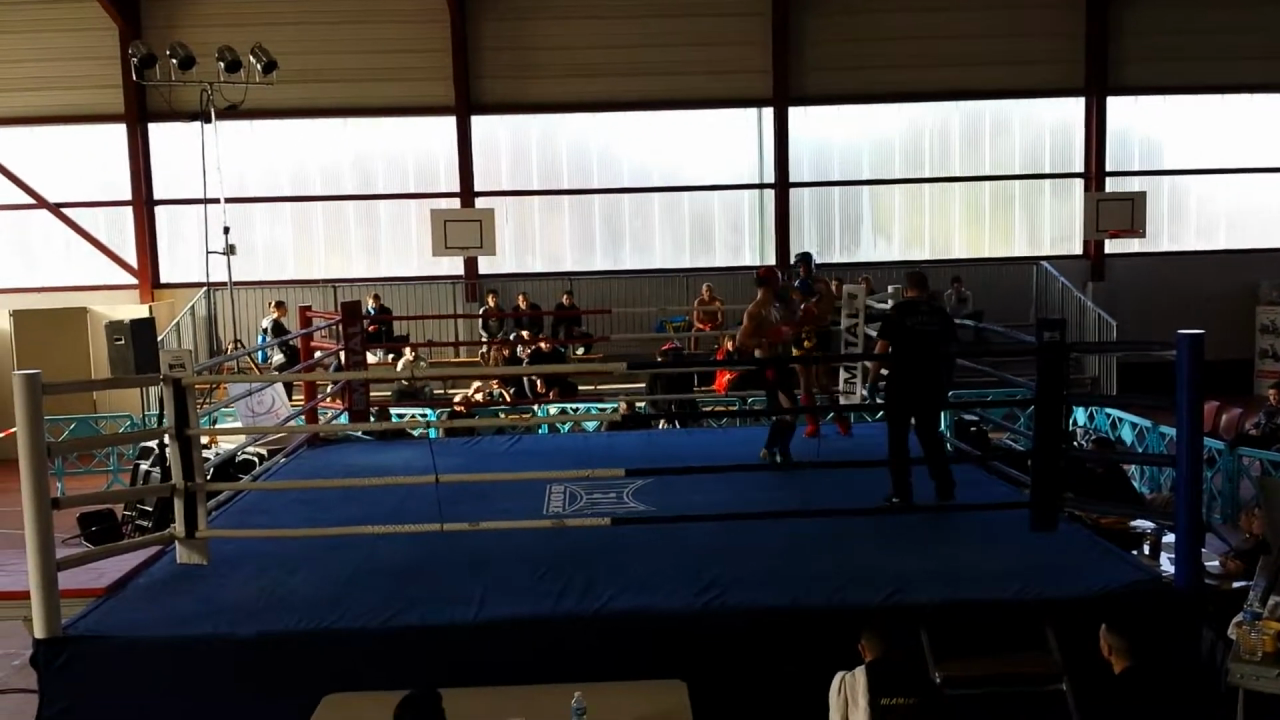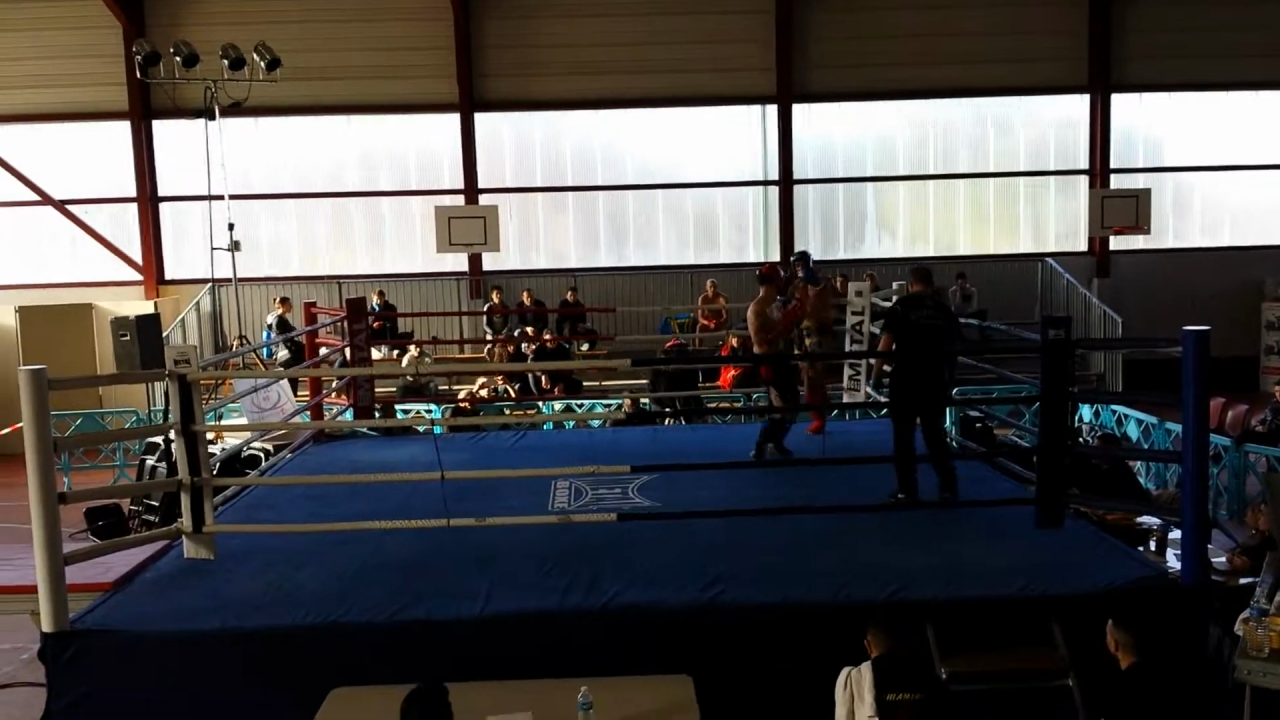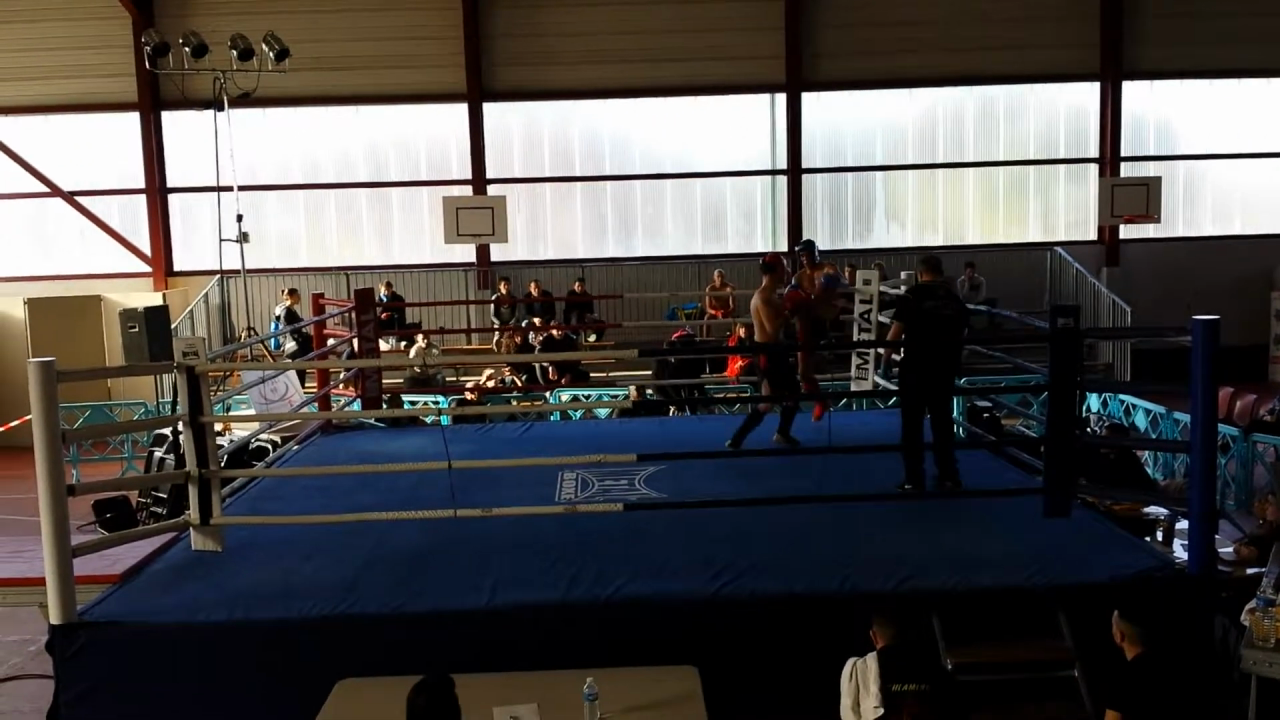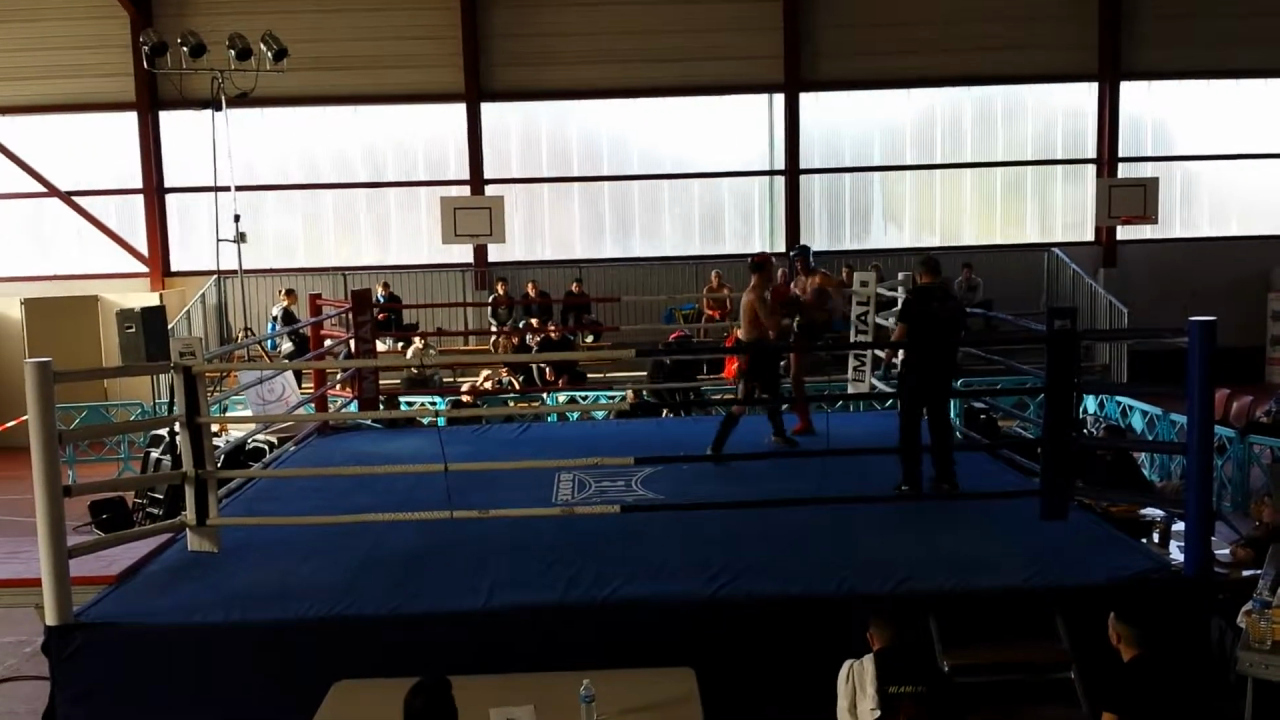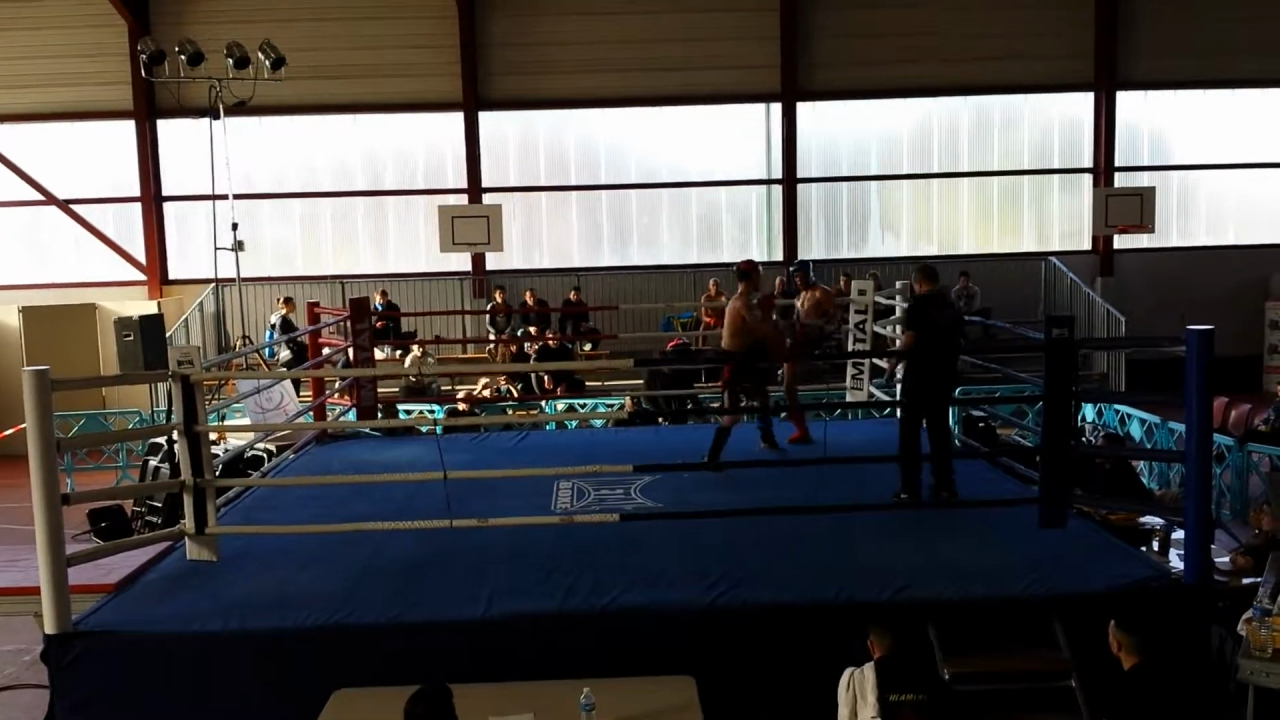
dt=0.1s
person 1, frame 1
left shoulder: (896, 313)
right shoulder: (942, 315)
left elbow: (881, 351)
right elbow: (949, 352)
left wrist: (872, 381)
right wrist: (946, 383)
left hip: (900, 384)
right hip: (932, 385)
left knee: (898, 439)
right knee: (931, 436)
left ankle: (901, 495)
right ankle: (945, 489)
person 1, frame 2
left shoulder: (901, 307)
right shoulder: (945, 310)
left elbow: (885, 345)
right elbow: (953, 347)
left wrist: (875, 374)
right wrist: (949, 377)
left hip: (906, 379)
right hip: (936, 380)
left knee: (904, 434)
right knee: (935, 431)
left ankle: (907, 490)
right ankle: (948, 485)
person 1, frame 3
left shoulder: (912, 296)
right shoulder: (955, 300)
left elbow: (895, 334)
right elbow: (961, 336)
left wrist: (884, 362)
right wrist: (955, 365)
left hip: (915, 368)
right hip: (945, 369)
left knee: (912, 424)
right knee: (943, 421)
left ankle: (914, 481)
right ankle: (949, 476)
person 1, frame 4
left shoulder: (915, 297)
right shoulder: (954, 300)
left elbow: (900, 335)
right elbow: (959, 335)
left wrist: (887, 361)
left hip: (917, 369)
right hip: (944, 369)
left knee: (910, 424)
right knee: (941, 422)
left ankle: (911, 482)
right ankle: (946, 477)
person 1, frame 5
left shoulder: (919, 305)
right shoulder: (952, 308)
left elbow: (907, 343)
right elbow: (957, 342)
left wrist: (891, 369)
left hip: (919, 376)
right hip: (945, 376)
left knee: (910, 432)
right knee: (940, 429)
left ankle: (910, 489)
right ankle: (945, 486)
person 2, frame 1
left shoulder: (774, 306)
right shoulder: (754, 312)
left elbow: (787, 323)
right elbow: (741, 343)
right wrist: (768, 341)
left hip: (779, 362)
right hip: (769, 367)
left knee: (782, 410)
right knee: (791, 412)
left ankle: (769, 449)
right ankle: (783, 455)
person 2, frame 2
left shoulder: (775, 304)
right shoulder: (756, 309)
left elbow: (785, 330)
right elbow: (759, 342)
right wrist: (785, 323)
left hip: (780, 360)
right hip: (768, 364)
left knee: (791, 406)
right knee: (783, 411)
left ankle: (775, 443)
right ankle: (758, 450)
person 2, frame 3
left shoulder: (771, 295)
right shoulder: (764, 298)
right elbow: (773, 330)
right wrist: (788, 309)
left hip: (776, 349)
right hip: (767, 353)
left knee: (792, 394)
right knee: (765, 403)
left ankle: (783, 434)
right ankle: (735, 441)
person 2, frame 4
left shoulder: (757, 293)
right shoulder: (756, 295)
left elbow: (767, 327)
right elbow: (773, 326)
left hip: (760, 351)
right hip: (751, 353)
left knee: (774, 395)
right knee: (741, 405)
left ankle: (779, 434)
right ankle: (715, 448)
person 2, frame 5
left shoulder: (743, 301)
right shoulder: (743, 303)
left elbow: (754, 331)
right elbow: (767, 331)
right wrist: (767, 314)
left hip: (745, 358)
right hip: (734, 361)
left knee: (762, 399)
right knee: (731, 416)
left ankle: (767, 439)
right ankle: (711, 459)
person 3, frame 1
left shoulder: (822, 284)
right shoulder: (795, 286)
left elbow: (830, 307)
left wrist: (814, 292)
left hip: (822, 335)
right hip: (802, 337)
left knee: (823, 383)
right knee: (806, 385)
left ankle: (841, 420)
right ankle: (813, 423)
person 3, frame 2
left shoulder: (821, 281)
right shoulder: (795, 287)
left elbow: (828, 297)
left wrist: (816, 281)
left hip: (823, 331)
right hip: (804, 333)
left knee: (816, 373)
right knee: (808, 381)
right ankle: (818, 419)
person 3, frame 3
left shoulder: (828, 269)
right shoulder: (799, 275)
left elbow: (839, 281)
right elbow: (791, 296)
left wrist: (832, 281)
left hip: (822, 317)
right hip: (806, 320)
right knee: (805, 371)
right ankle: (820, 403)
person 3, frame 4
left shoulder: (822, 277)
right shoulder: (796, 283)
left elbow: (837, 298)
right elbow: (793, 306)
left wrist: (837, 314)
left hip: (817, 324)
right hip: (802, 327)
right knee: (796, 377)
right ankle: (805, 422)
person 3, frame 5
left shoulder: (822, 293)
right shoulder: (800, 297)
left elbow: (835, 319)
left wrist: (828, 333)
left hip: (813, 338)
right hip: (800, 339)
right knee: (789, 387)
right ankle: (802, 431)
